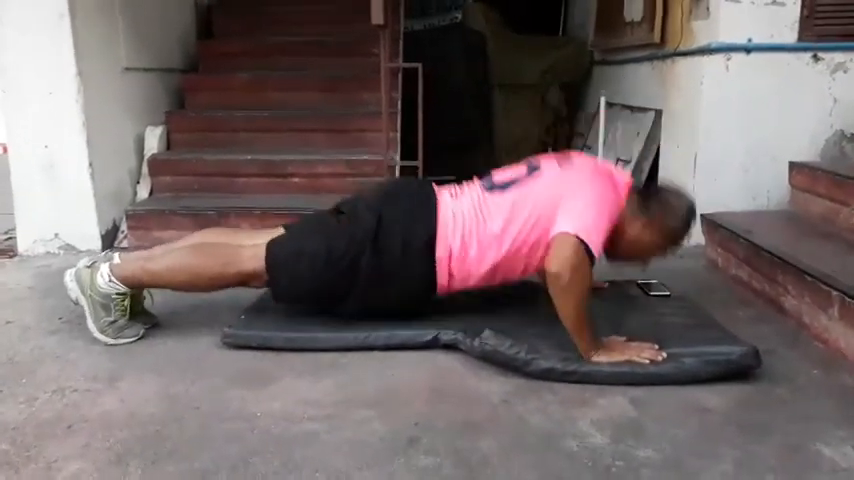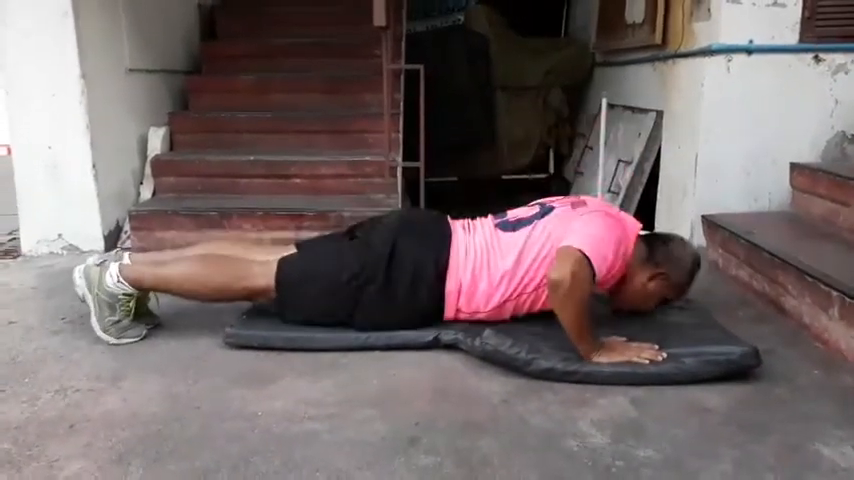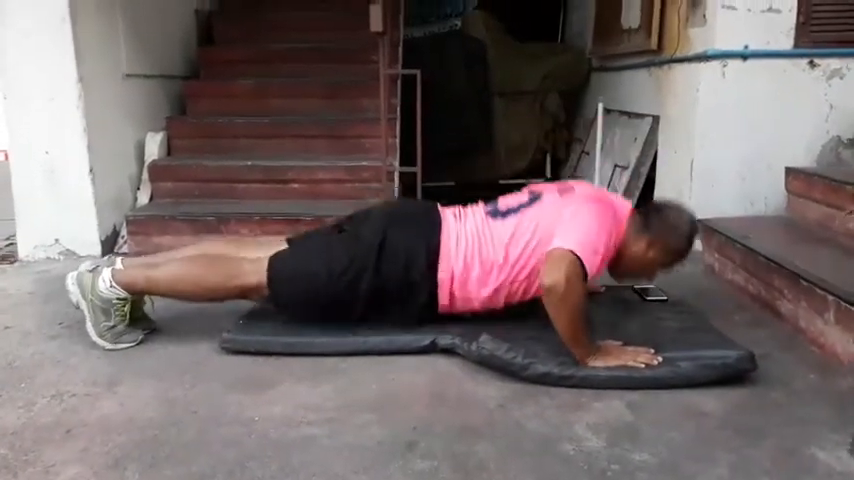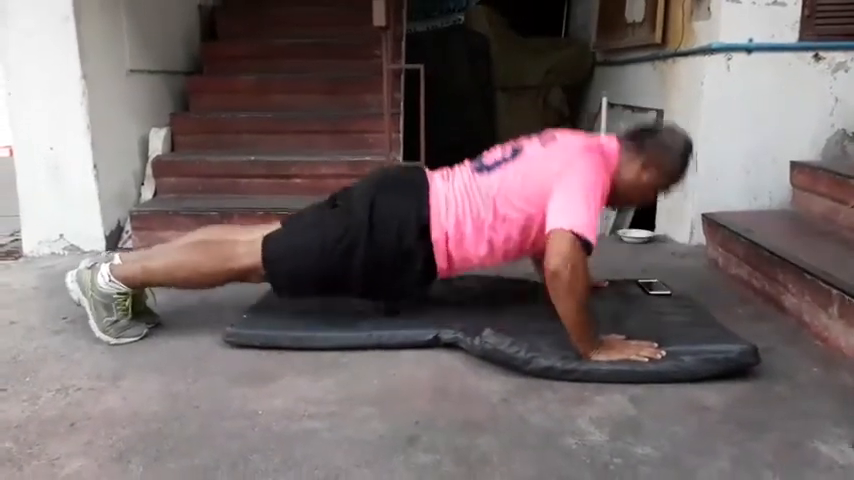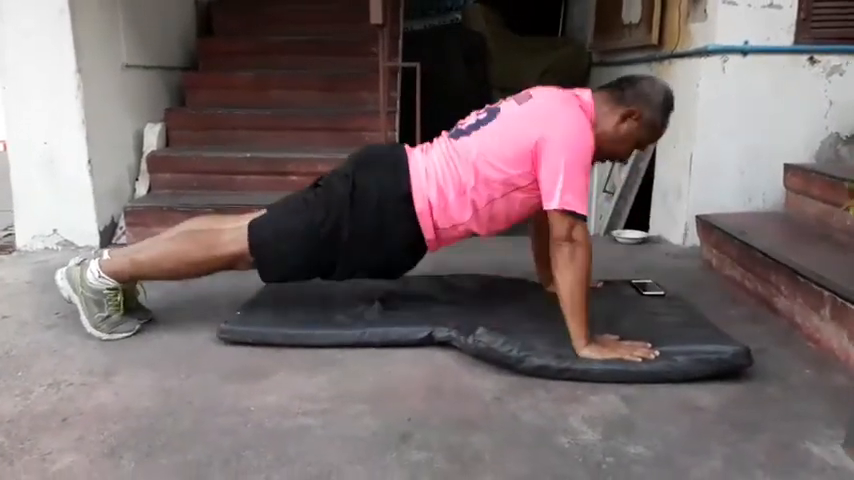
dt=0.2s
person 1, frame 1
left shoulder: (583, 173)
right shoulder: (601, 191)
right elbow: (565, 265)
left wrist: (571, 286)
right wrist: (592, 346)
left hip: (414, 211)
right hip: (408, 248)
left knee: (265, 246)
right knee: (256, 264)
left ankle: (122, 263)
right ankle: (112, 274)
person 1, frame 2
left shoulder: (594, 215)
right shoulder: (610, 235)
right elbow: (564, 276)
left wrist: (575, 299)
right wrist: (593, 348)
left hip: (424, 239)
right hip: (419, 274)
left knee: (275, 259)
right knee: (266, 280)
left ankle: (133, 265)
right ankle: (121, 274)
person 1, frame 3
left shoulder: (585, 199)
right shoulder: (600, 220)
right elbow: (555, 283)
left wrist: (570, 294)
right wrist: (588, 352)
left hip: (416, 230)
right hip: (410, 264)
left knee: (265, 257)
right knee: (257, 279)
left ankle: (125, 269)
right ankle: (114, 281)
person 1, frame 4
left shoulder: (574, 147)
right shoulder: (590, 168)
left elbow: (538, 231)
right elbow: (564, 264)
left wrist: (564, 286)
right wrist: (589, 346)
left hip: (409, 201)
right hip: (405, 231)
left knee: (263, 240)
right knee: (254, 260)
left ankle: (119, 267)
right ankle: (113, 277)
person 1, frame 5
left shoulder: (557, 108)
right shoulder: (573, 124)
left elbow: (536, 206)
right elbow: (569, 237)
left wrist: (549, 279)
right wrist: (586, 343)
left hip: (393, 181)
right hip: (390, 206)
left knee: (247, 232)
right knee: (242, 247)
left ankle: (109, 263)
right ankle: (102, 272)
